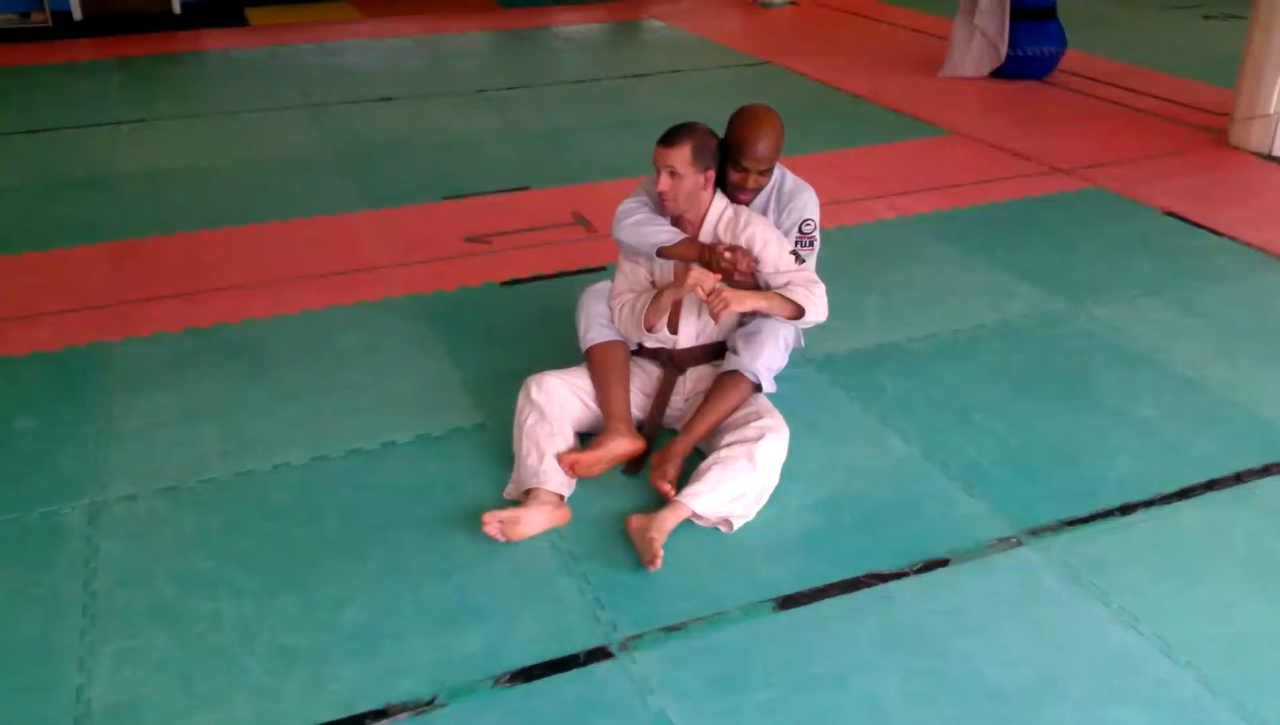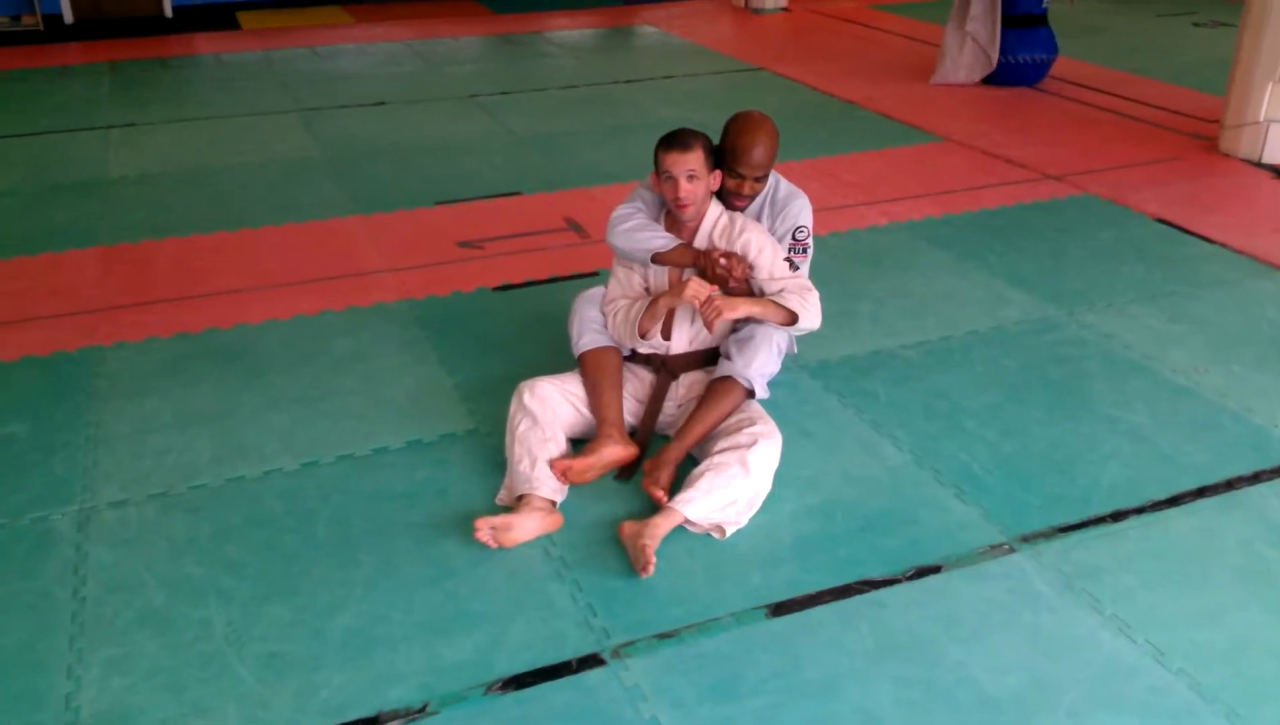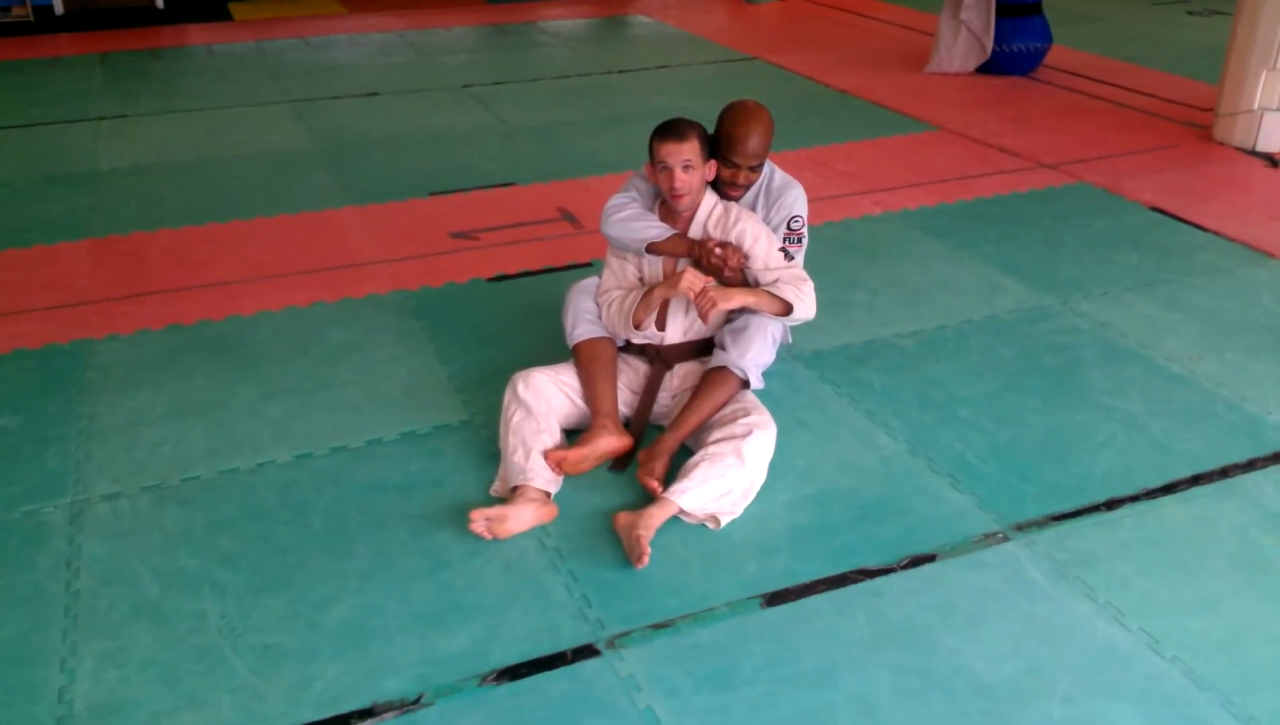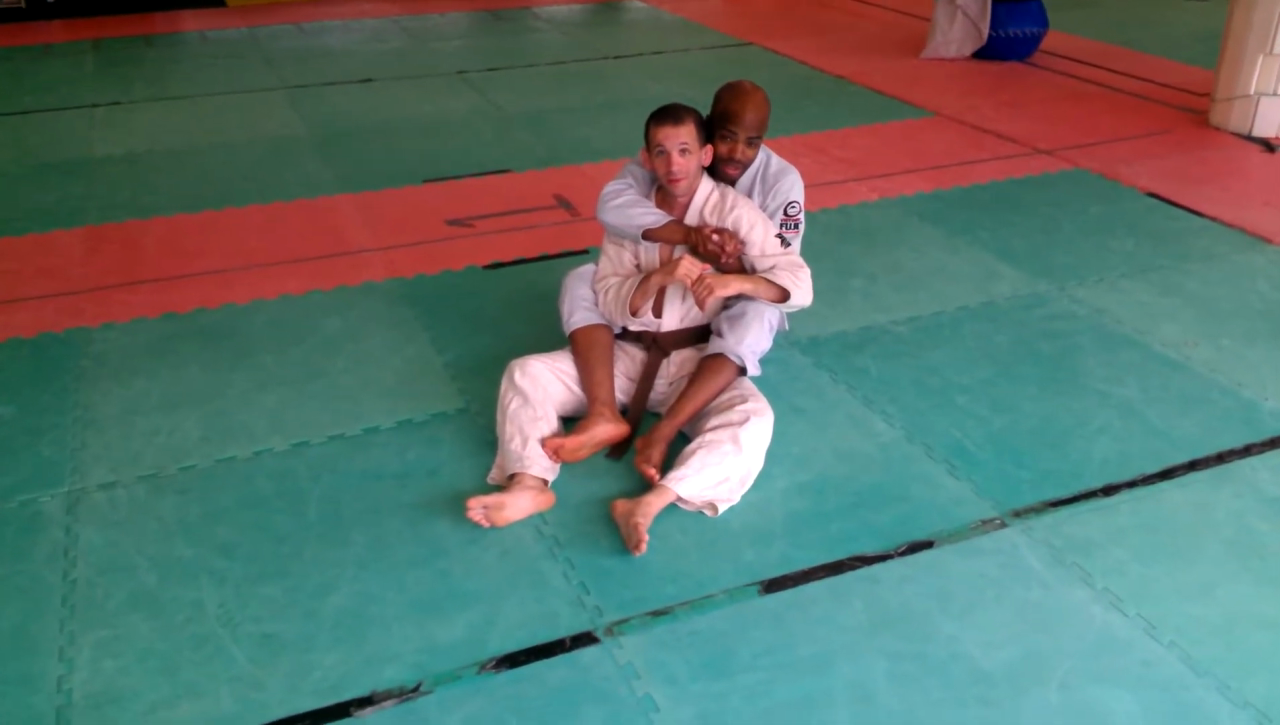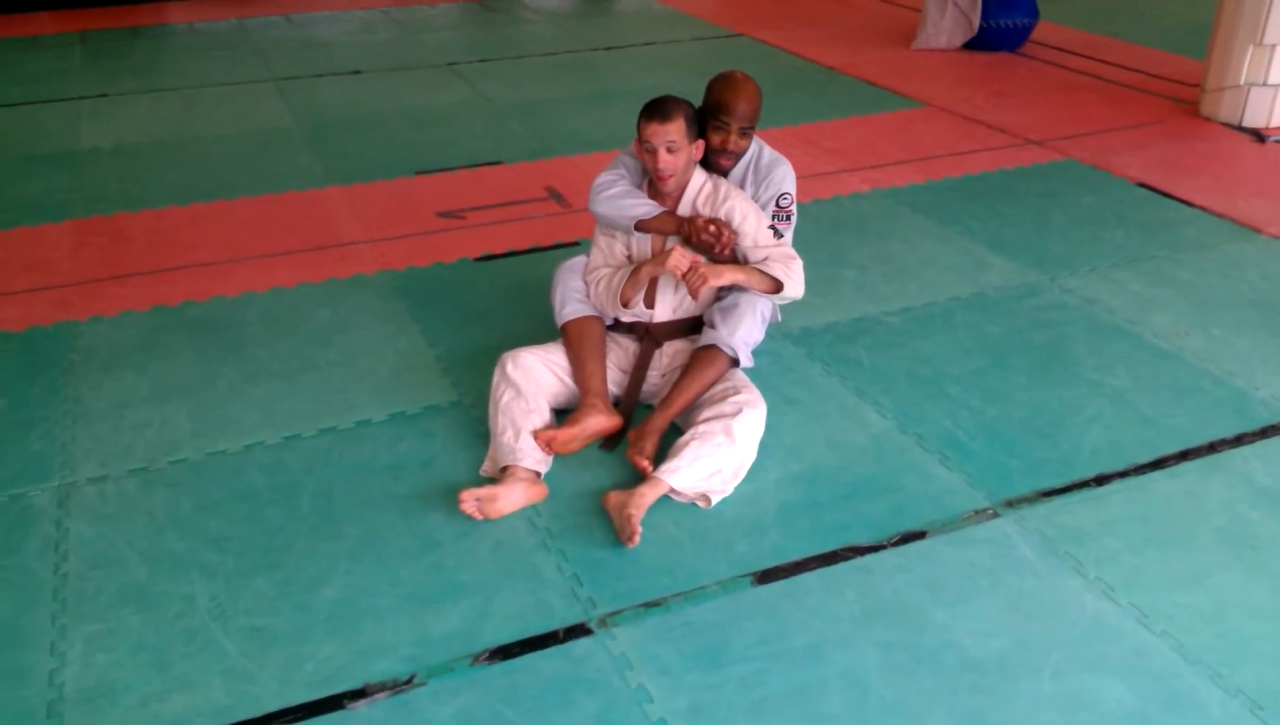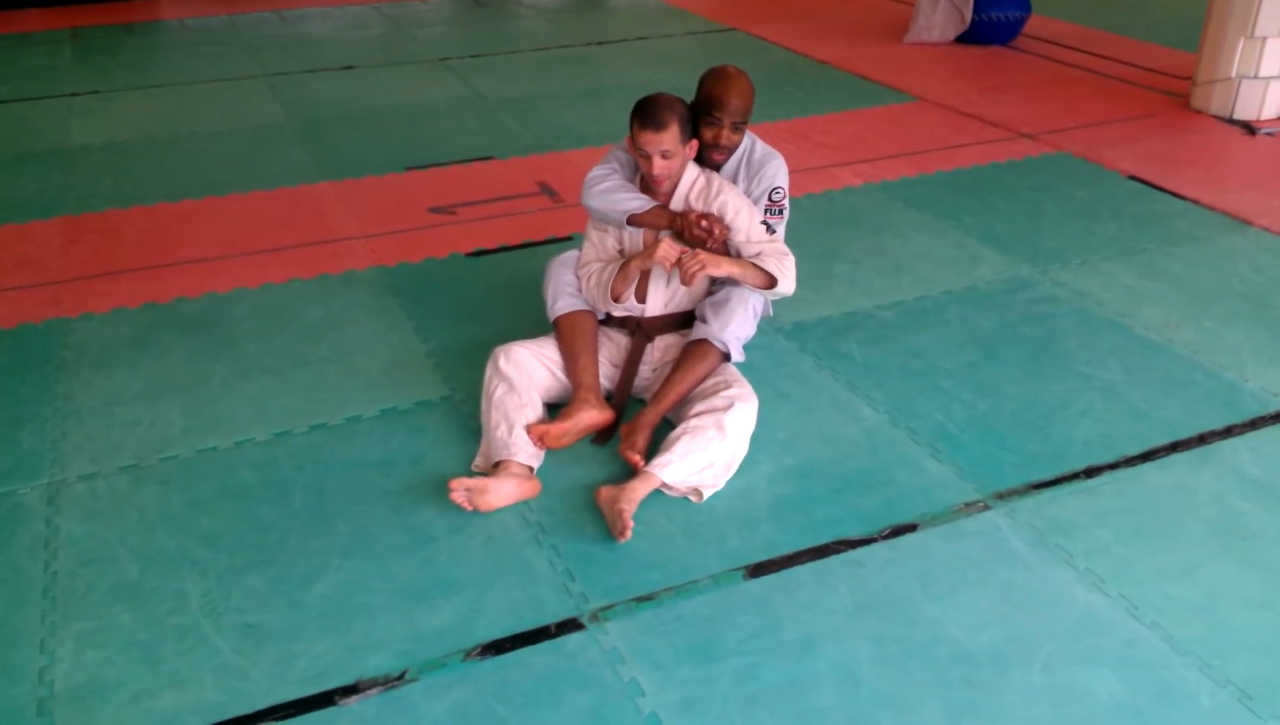
dt=0.7s
person 1, frame 1
left shoulder: (747, 230)
left elbow: (814, 301)
right elbow: (626, 321)
left wrist: (749, 299)
right wrist: (672, 291)
left hip: (714, 379)
right hip: (645, 372)
left knee: (768, 436)
right knee: (543, 390)
left ankle: (662, 521)
right ankle: (545, 501)
person 1, frame 2
left shoulder: (743, 236)
left elbow: (808, 309)
right elbow: (619, 327)
left wrist: (743, 305)
right wrist: (667, 299)
left hip: (707, 384)
right hip: (638, 377)
left knee: (760, 443)
right knee: (535, 395)
left ankle: (655, 527)
right ankle: (537, 507)
person 1, frame 3
left shoulder: (737, 226)
left elbow: (803, 298)
right elbow: (613, 317)
left wrist: (737, 295)
right wrist: (662, 290)
left hip: (702, 374)
right hip: (633, 367)
left knee: (755, 432)
right knee: (529, 386)
left ankle: (650, 517)
right ankle: (532, 497)
person 1, frame 4
left shoulder: (733, 212)
left elbow: (799, 285)
right elbow: (610, 305)
left wrist: (734, 282)
right wrist: (659, 277)
left hip: (699, 362)
right hip: (629, 354)
left knee: (751, 419)
right knee: (527, 374)
left ankle: (648, 504)
right ankle: (529, 485)
person 1, frame 5
left shoulder: (725, 203)
left elbow: (791, 277)
right elbow: (601, 294)
left wrist: (727, 272)
right wrist: (649, 268)
left hip: (691, 353)
right hip: (621, 346)
left knee: (745, 411)
right knee: (518, 366)
left ankle: (641, 496)
right ankle: (523, 477)
person 1, frame 6
left shoulder: (717, 197)
left elbow: (783, 274)
right elbow: (593, 291)
left wrist: (723, 263)
right wrist: (638, 261)
left hip: (682, 346)
right hip: (613, 340)
left knee: (736, 405)
right knee: (510, 361)
left ankle: (632, 491)
right ankle: (514, 472)
person 2, frame 1
left shoulder: (797, 198)
right elbow: (628, 220)
left wrist: (747, 283)
right wrist: (701, 252)
left hip: (741, 321)
left knee: (774, 334)
right knee: (598, 298)
left ankle: (677, 448)
right ankle: (620, 430)
person 2, frame 2
left shoulder: (790, 205)
right elbow: (622, 226)
left wrist: (740, 289)
right wrist: (697, 257)
left hip: (734, 330)
left knee: (767, 340)
right knee: (592, 305)
left ankle: (670, 455)
right ankle: (612, 436)
person 2, frame 3
left shoulder: (785, 195)
right elbow: (616, 217)
left wrist: (733, 277)
right wrist: (693, 248)
left hip: (729, 318)
left knee: (761, 331)
right knee: (585, 295)
left ankle: (664, 446)
right ankle: (606, 427)
person 2, frame 4
left shoulder: (781, 181)
right elbow: (613, 203)
left wrist: (731, 265)
right wrist: (689, 234)
left hip: (726, 304)
left knee: (758, 319)
right knee: (582, 282)
left ankle: (661, 433)
right ankle: (604, 415)
person 2, frame 5
left shoulder: (773, 172)
right elbow: (605, 195)
left wrist: (723, 254)
right wrist: (682, 225)
left hip: (718, 297)
left knee: (751, 308)
right knee: (573, 275)
left ankle: (656, 425)
right ankle: (596, 406)
person 2, frame 6
left shoulder: (765, 166)
right elbow: (597, 188)
left wrist: (717, 247)
right wrist: (673, 219)
left hip: (710, 291)
left knee: (743, 303)
right knee: (565, 268)
left ankle: (645, 420)
right ankle: (589, 400)
